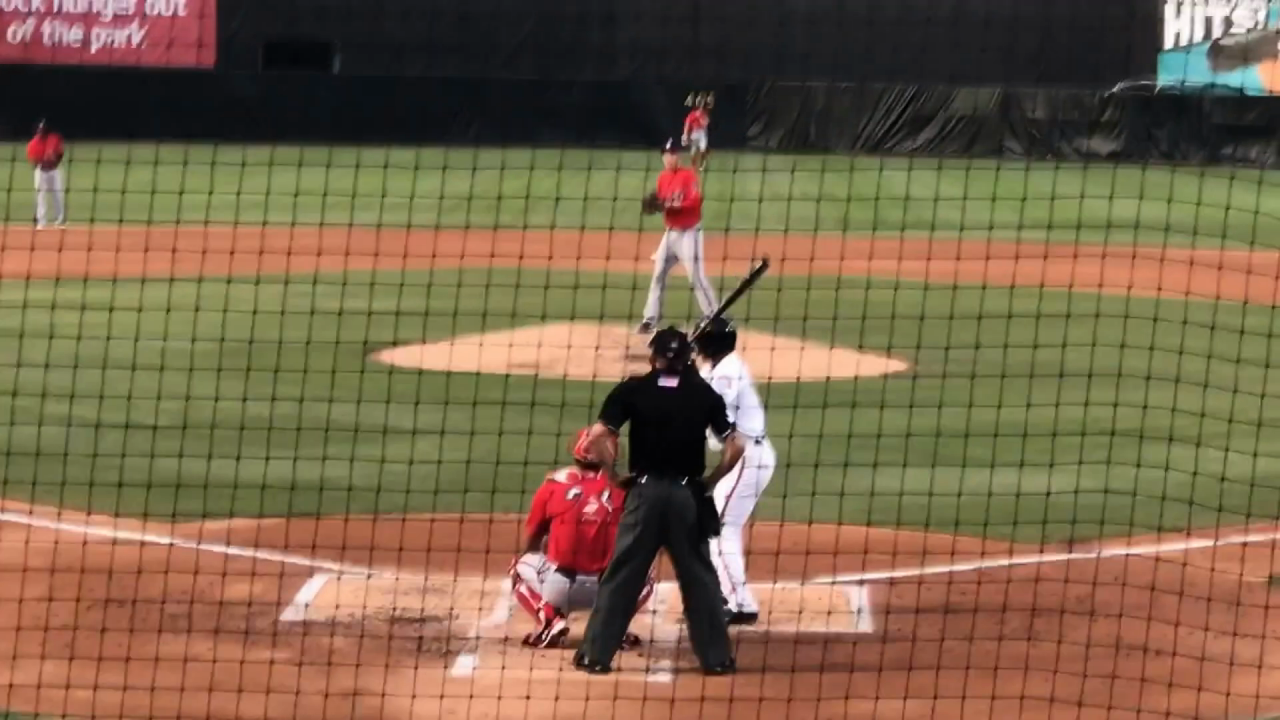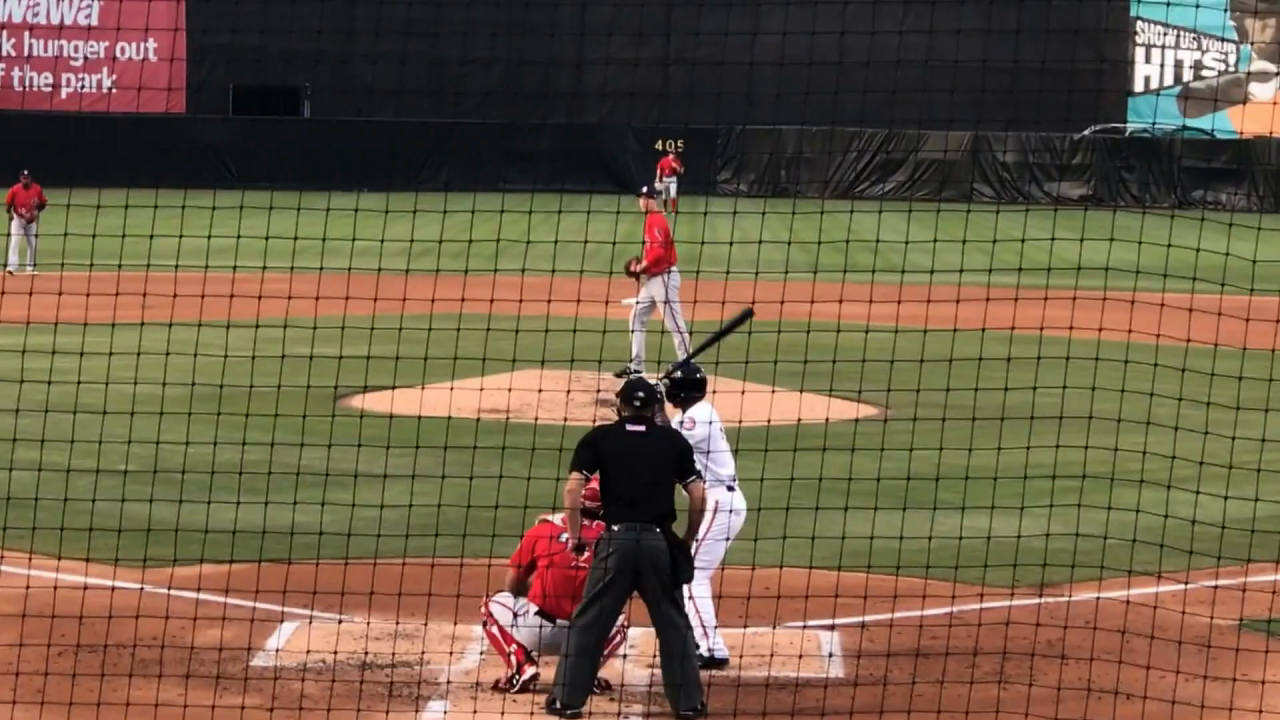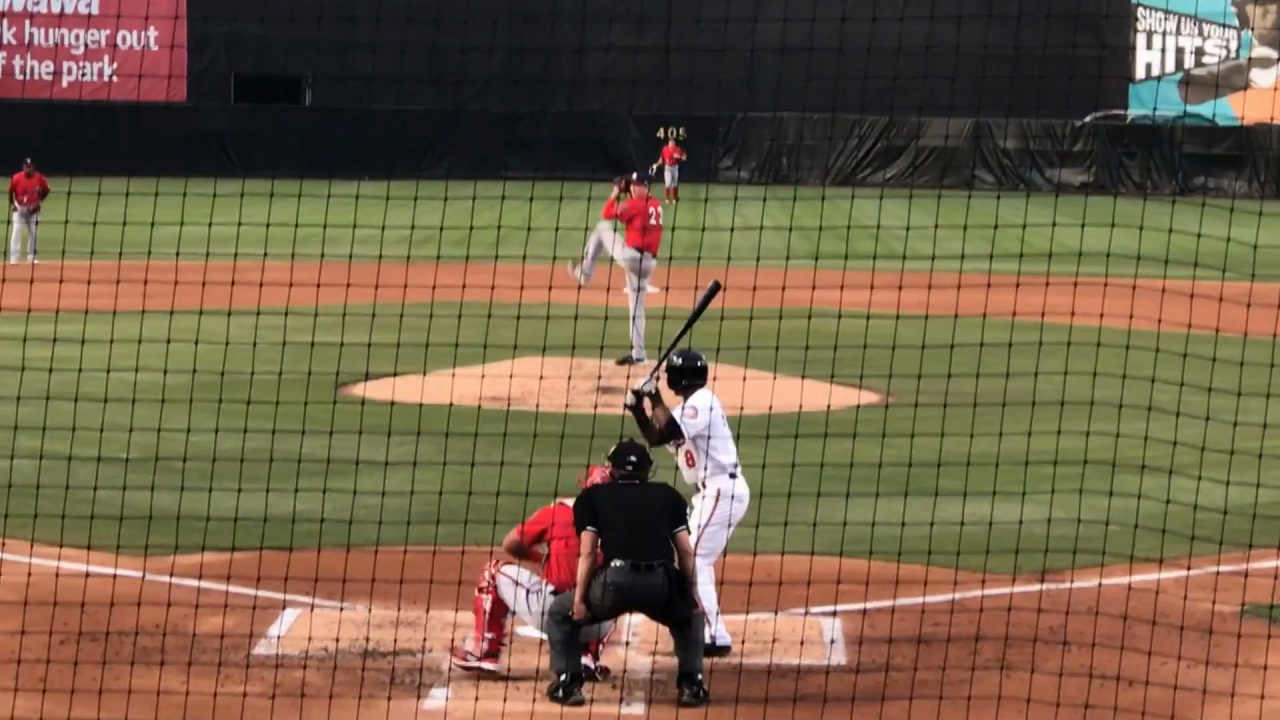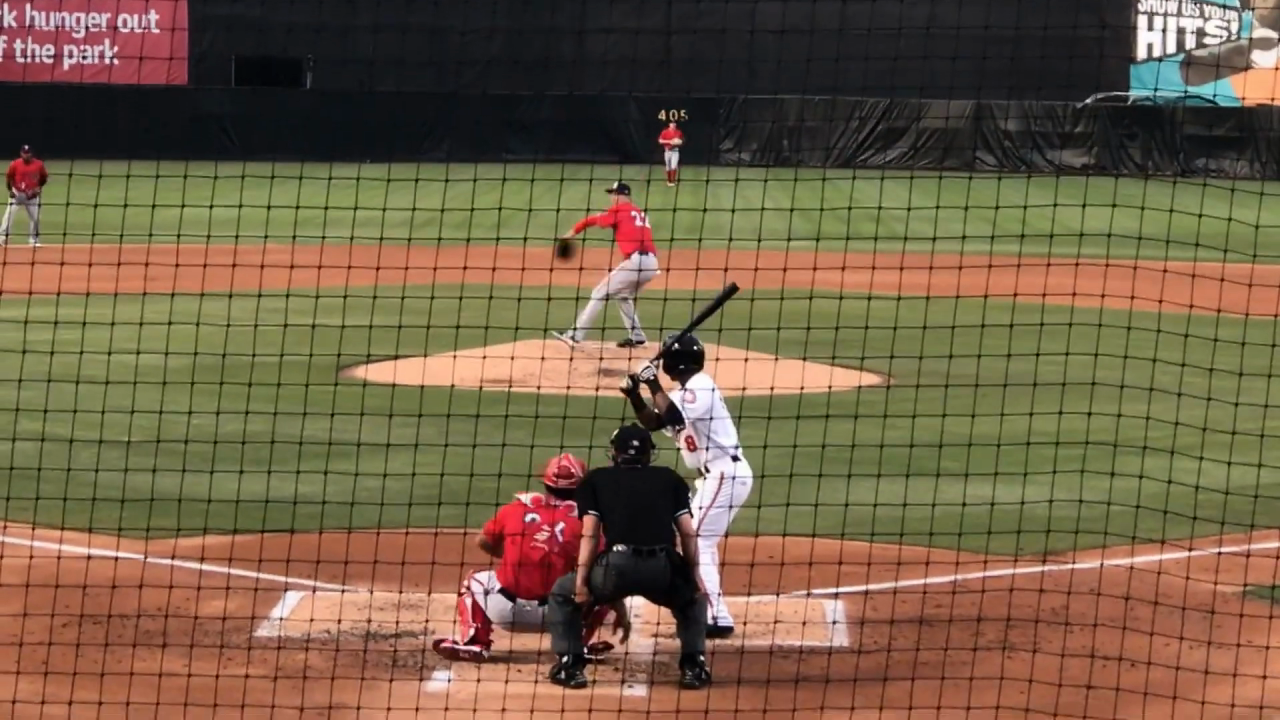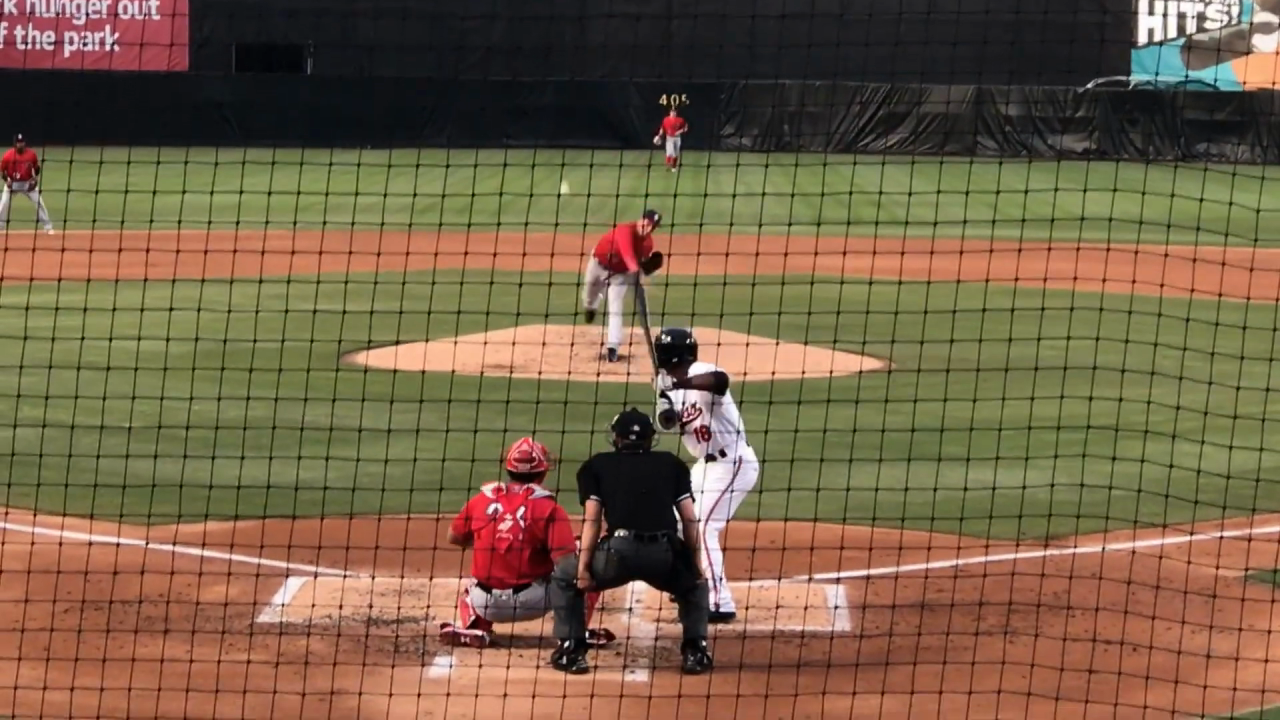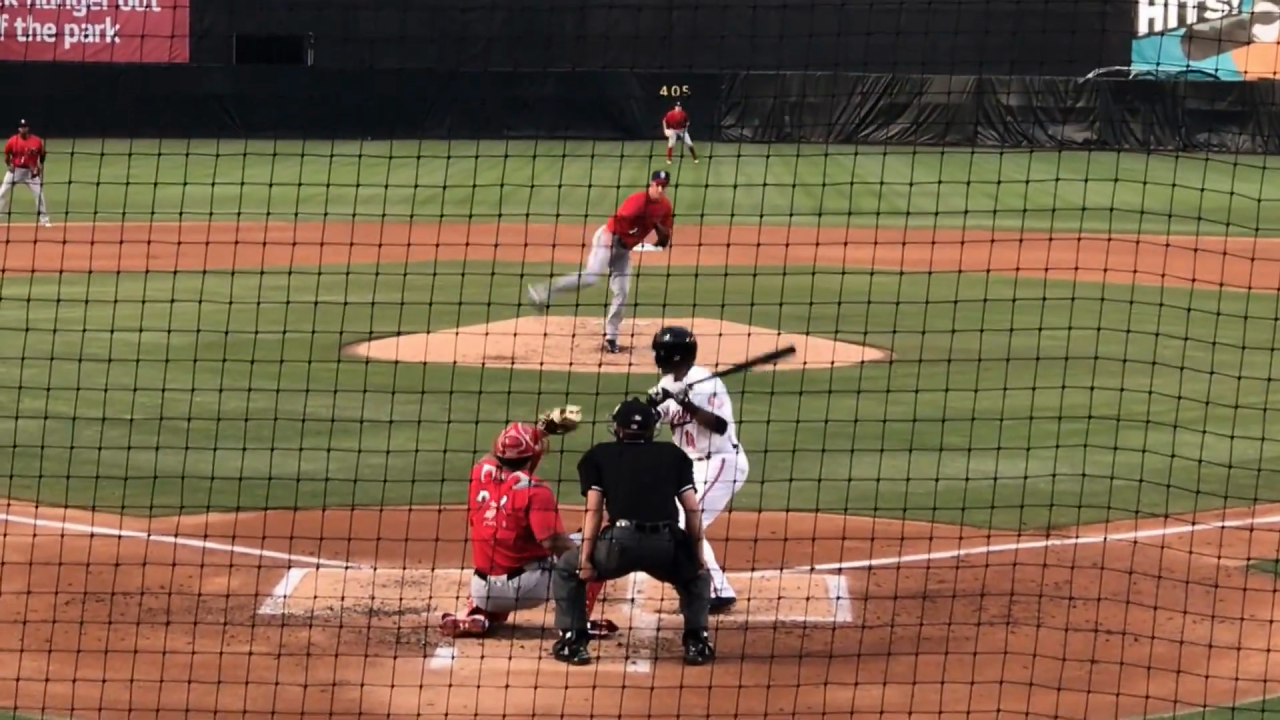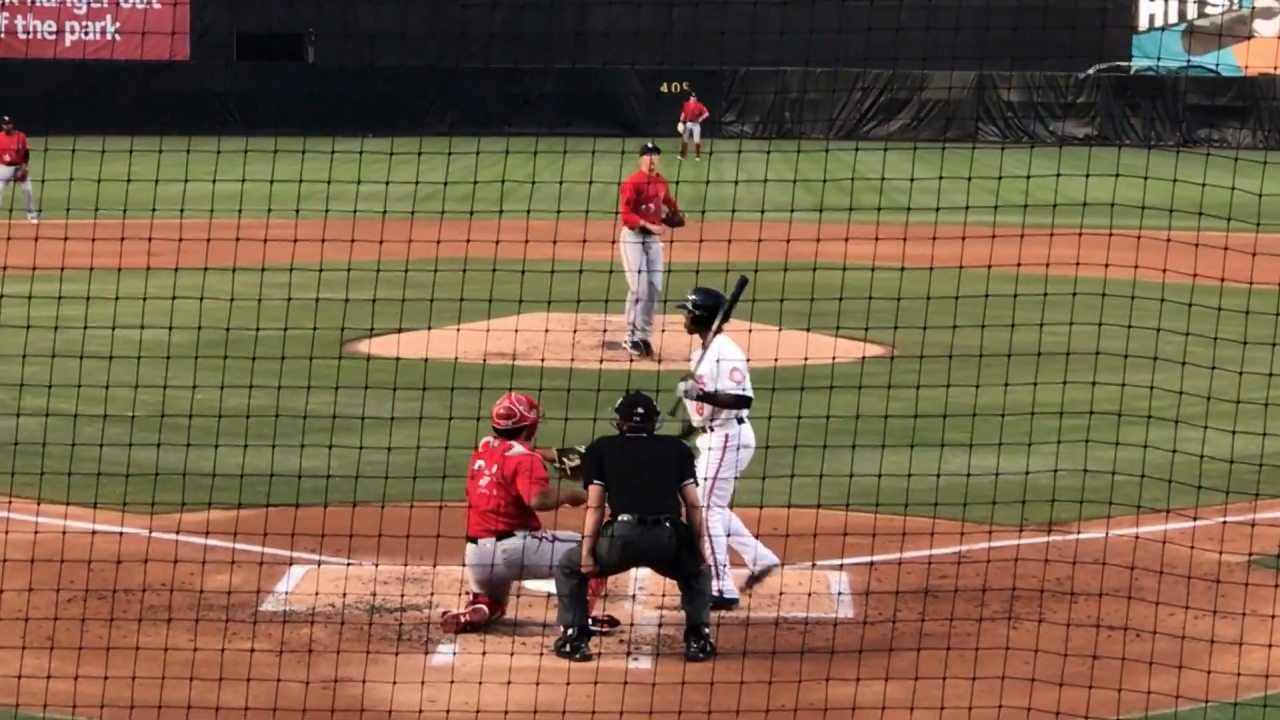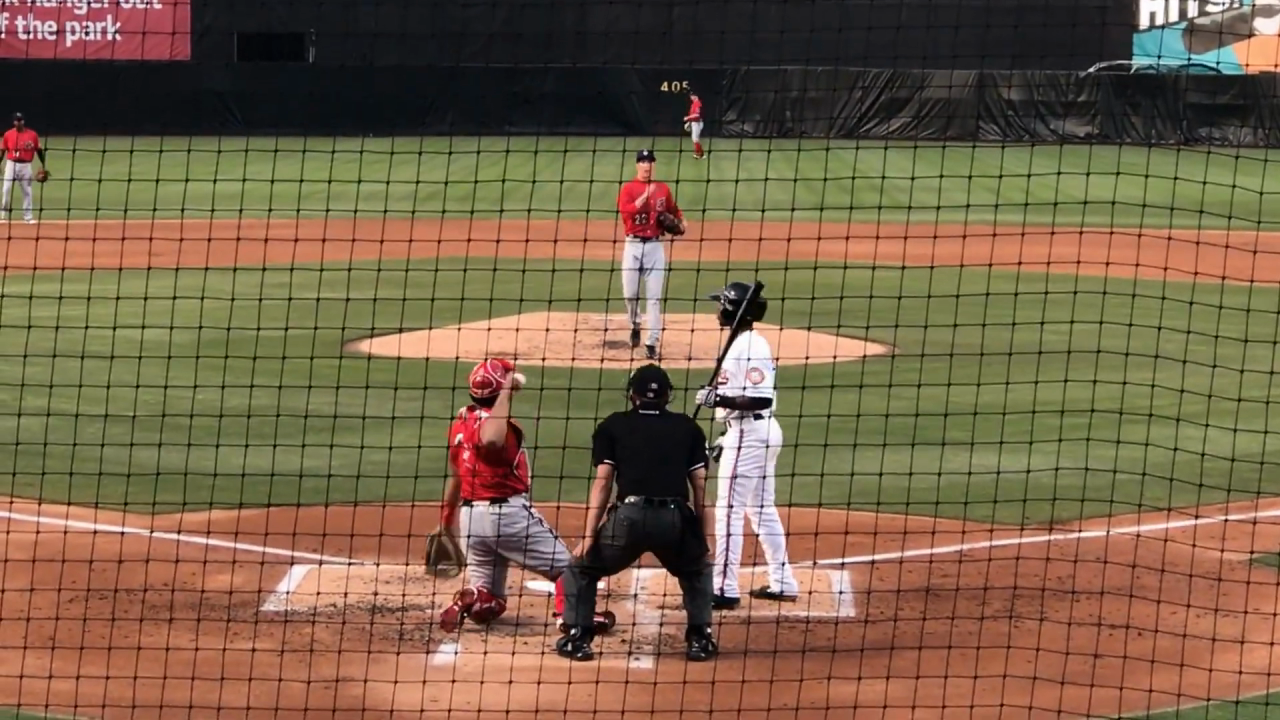
dt=0.5s
person 1, frame 1
left shoulder: (729, 369)
right shoulder: (718, 369)
left hip: (748, 457)
right hip: (741, 456)
left knee: (720, 529)
right knee: (722, 527)
left ankle: (742, 605)
right ankle: (731, 595)
person 1, frame 2
left shoulder: (701, 414)
right shoulder: (691, 415)
left hip: (720, 503)
right hip: (716, 502)
left knee: (691, 574)
right knee: (691, 572)
left ankle: (714, 650)
right ankle: (700, 640)
person 1, frame 3
left shoulder: (701, 402)
right shoulder: (689, 405)
left elbow: (668, 432)
right elbow: (657, 438)
left wrist: (655, 397)
right wrist: (638, 409)
left hip: (722, 491)
right hip: (714, 491)
left knee: (694, 561)
right knee: (695, 559)
left ankle: (715, 638)
right ankle: (704, 626)
person 1, frame 4
left shoulder: (700, 386)
right shoulder: (686, 390)
left elbow: (672, 416)
right elbow: (654, 422)
left wrist: (653, 385)
right wrist: (634, 395)
left hip: (725, 474)
right hip: (716, 475)
left knee: (697, 543)
right knee: (700, 540)
left ankle: (718, 618)
right ankle: (708, 606)
person 1, frame 5
left shoulder: (703, 374)
right shoulder: (667, 386)
left elbow: (720, 384)
right elbow: (667, 422)
left wrist: (682, 381)
right wrist: (667, 402)
left hip: (734, 462)
right hip: (706, 463)
left knee: (702, 529)
left ankle: (720, 604)
person 1, frame 6
left shoulder: (706, 383)
right shoulder: (668, 385)
left elbow: (720, 426)
left wrist: (686, 403)
right wrist: (654, 400)
left hip: (724, 464)
right hip: (702, 465)
left ankle: (719, 592)
person 1, frame 7
left shoulder: (725, 351)
right shoulder: (704, 352)
left elbow: (743, 399)
left wrist: (702, 393)
right wrist: (680, 436)
left hip: (727, 438)
right hip: (717, 438)
left knee: (709, 512)
right knee: (715, 510)
left ankle: (722, 591)
right ankle: (761, 558)
person 1, frame 8
left shoulder: (748, 348)
right shoulder: (747, 344)
left elbow: (763, 399)
left wrist: (720, 400)
right wrist: (725, 437)
left hip: (749, 434)
right hip: (761, 432)
left knee: (729, 510)
right knee: (761, 509)
left ankle: (725, 589)
right ankle: (783, 582)
person 2, frame 1
left shoulder: (633, 389)
right shoulder: (704, 394)
left elbow: (597, 435)
right elbow: (735, 446)
left wrist: (616, 476)
right wrist: (710, 480)
left hip: (645, 492)
right hip: (687, 495)
left knee: (621, 575)
right knee: (700, 577)
left ankle: (596, 653)
right ankle: (716, 656)
person 2, frame 2
left shoulder: (600, 437)
right shoulder: (673, 440)
left elbow: (573, 487)
right elbow: (698, 495)
left wrist: (575, 535)
right wrist: (686, 540)
left hip: (617, 539)
right hip: (659, 541)
left knee: (589, 620)
right knee: (673, 622)
person 2, frame 3
left shoulder: (593, 495)
right shoulder: (667, 494)
left elbow: (588, 551)
right elbow: (685, 550)
left wrist: (579, 599)
right wrist: (692, 595)
left hip: (616, 580)
right hip: (659, 584)
left knee: (561, 611)
right knee: (689, 616)
left ankle: (568, 683)
right ankle: (692, 684)
person 2, frame 4
left shoulder: (596, 479)
right shoulder: (670, 478)
left elbow: (590, 534)
right elbow: (688, 533)
left wrist: (581, 583)
right wrist: (693, 579)
left hip: (618, 566)
right hip: (662, 569)
left knee: (563, 592)
right knee: (693, 598)
left ankle: (570, 665)
right ankle: (694, 665)
person 2, frame 5
left shoulder: (597, 465)
right shoulder: (672, 464)
left elbow: (592, 520)
right elbow: (689, 519)
left wrist: (583, 568)
right wrist: (694, 565)
left hip: (619, 551)
right hip: (664, 554)
left knee: (564, 578)
right knee: (695, 584)
left ankle: (572, 650)
right ankle: (695, 651)
person 2, frame 6
left shoulder: (599, 455)
right shoulder: (673, 454)
left elbow: (594, 510)
right elbow: (692, 510)
left wrist: (585, 559)
right wrist: (696, 556)
left hip: (621, 542)
right hip: (666, 545)
left knee: (567, 568)
right knee: (696, 575)
left ankle: (573, 641)
right ankle: (697, 642)
person 2, frame 7
left shoulder: (601, 448)
right shoulder: (676, 447)
left elbow: (595, 504)
right elbow: (693, 504)
left wrist: (587, 553)
right wrist: (696, 550)
left hip: (623, 536)
right hip: (668, 539)
left knee: (569, 566)
right knee: (698, 570)
left ankle: (575, 638)
right ankle: (698, 638)
person 2, frame 8
left shoulder: (613, 425)
right shoulder: (688, 427)
left elbow: (603, 482)
right elbow: (700, 488)
left wrist: (589, 535)
right wrist: (701, 538)
left hip: (630, 517)
right hip: (674, 519)
left knee: (581, 566)
right knee: (698, 569)
left ankle: (578, 637)
right ankle: (700, 638)
person 3, frame 1
left shoulder: (553, 485)
right shoulder: (622, 490)
left elbow: (530, 545)
left hip: (559, 587)
left knee: (521, 567)
left ankle: (550, 620)
person 3, frame 2
left shoulder: (543, 528)
left elbow: (512, 586)
left hip: (537, 631)
left knee: (492, 606)
right knee: (618, 622)
left ankle: (522, 666)
person 3, frame 3
left shoulder: (559, 512)
left elbow: (510, 544)
left hip: (551, 607)
right hip: (593, 625)
left knee: (495, 574)
left ankle: (483, 654)
right ankle: (588, 657)
person 3, frame 4
left shoulder: (516, 508)
right shoulder: (582, 524)
left elbow: (484, 542)
right wrist: (621, 613)
left hip: (503, 609)
left knee: (474, 581)
left ankle: (473, 644)
person 3, frame 5
left shoulder: (481, 500)
right shoulder: (547, 507)
left elbow: (454, 537)
left hip: (486, 603)
right hip: (531, 602)
left knee: (474, 587)
left ankle: (474, 628)
person 3, frame 6
left shoulder: (480, 474)
right shoulder: (534, 490)
left elbow: (497, 456)
right elbow: (552, 542)
left wrist: (542, 429)
left hip: (483, 590)
right hip: (526, 586)
left ankle: (475, 617)
person 3, frame 7
left shoulder: (484, 447)
right shoulder: (523, 456)
right elbow: (538, 500)
left wrist: (546, 455)
right wrist: (572, 494)
left hip: (476, 552)
right hip: (513, 546)
left knee: (490, 607)
left ankle: (475, 612)
person 3, frame 8
left shoulder: (464, 419)
right shoulder: (489, 421)
left elbow: (455, 476)
right elbow: (491, 440)
left wrist: (447, 519)
right wrist: (507, 393)
left hip: (470, 517)
right hip: (509, 513)
left knee: (487, 605)
right knee: (567, 566)
left ankle: (468, 601)
person 4, frame 1
left shoulder: (689, 176)
right shoulder: (663, 177)
left elbow: (695, 203)
right elbow: (661, 201)
left wrist: (673, 204)
left hip: (689, 233)
right hip: (670, 233)
left knee: (697, 278)
right knee: (658, 274)
right ankle: (650, 318)
person 4, frame 2
left shoulder: (656, 221)
right shoulder: (650, 219)
left elbow: (660, 252)
left wrist: (643, 266)
right wrist: (642, 266)
left hip: (664, 278)
right hip: (652, 278)
left knee: (675, 324)
right knee: (637, 318)
right ankle: (636, 365)
person 4, frame 3
left shoulder: (634, 204)
right shoulder: (656, 205)
left elbow: (608, 215)
left wrist: (615, 195)
left hip: (632, 256)
right hip: (649, 261)
left knee: (600, 231)
right knee: (636, 307)
left ankle: (583, 274)
right ankle: (637, 353)
person 4, frame 4
left shoulder: (618, 210)
right shoulder: (640, 213)
left elbow: (591, 221)
left wrist: (571, 233)
left hip: (636, 261)
right hip: (651, 263)
left knee: (600, 294)
right knee: (623, 296)
left ankle: (574, 335)
right ankle: (637, 336)
person 4, frame 5
left shoulder: (648, 243)
right shoulder: (625, 229)
right elbow: (624, 247)
left wrist: (649, 264)
right wrist: (632, 266)
left hip: (621, 272)
right hip: (599, 263)
left knee: (616, 307)
right knee: (590, 292)
right ankle: (590, 305)
person 4, frame 6
left shoulder: (666, 206)
right shoulder: (637, 201)
left elbow: (666, 227)
right elbow: (617, 219)
left wrist: (664, 236)
right wrist: (607, 236)
left hip: (624, 248)
right hip: (610, 237)
left knee: (620, 295)
right knee: (590, 277)
left ankle: (611, 337)
right ankle: (544, 294)
person 4, frame 7
left shoulder: (662, 181)
right shoulder: (632, 182)
left elbow: (668, 201)
right elbow: (625, 213)
left wrist: (676, 211)
right wrist: (648, 225)
left hip: (652, 239)
right hip: (632, 237)
left knee: (654, 289)
right knee: (638, 289)
left ankle: (644, 336)
right ankle: (632, 338)
person 4, frame 8
left shoulder: (663, 188)
right shoulder: (628, 188)
left elbow: (673, 209)
right elbow: (626, 212)
left wrist: (681, 220)
right wrist: (645, 195)
left hip: (655, 246)
right hip: (633, 245)
left knee: (654, 295)
right knee: (630, 293)
left ankle: (652, 342)
right ankle: (635, 326)
